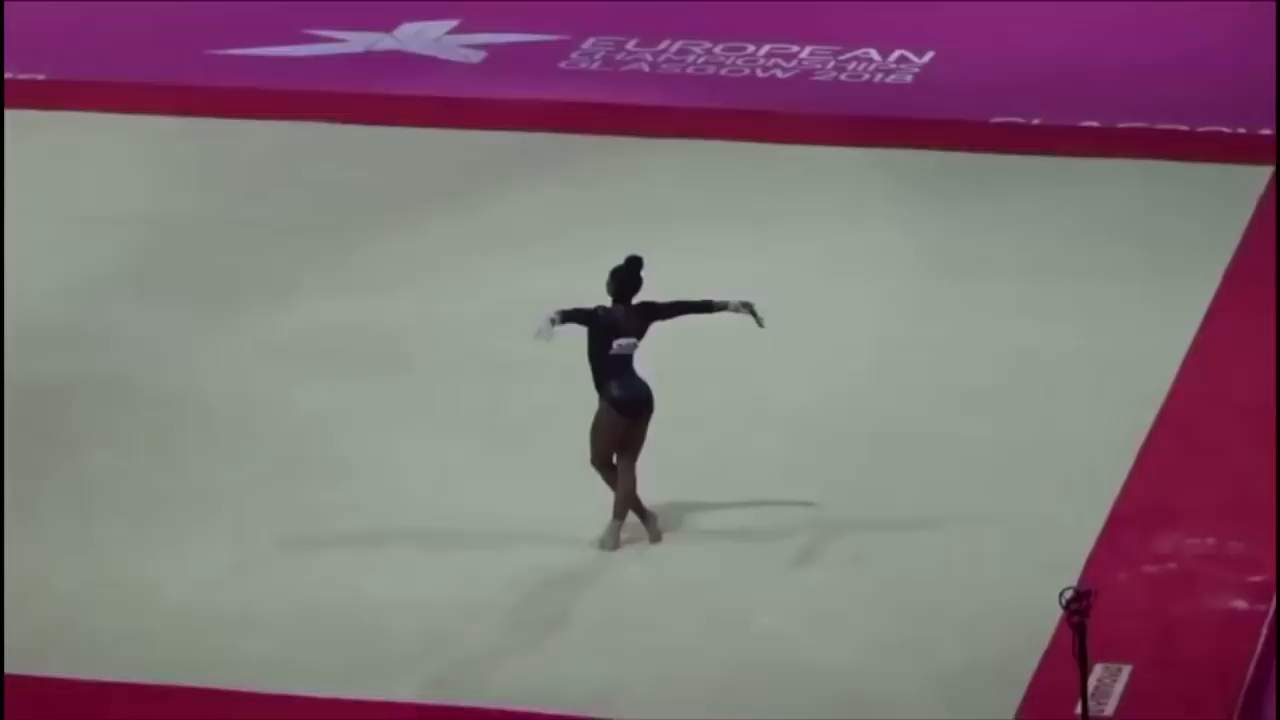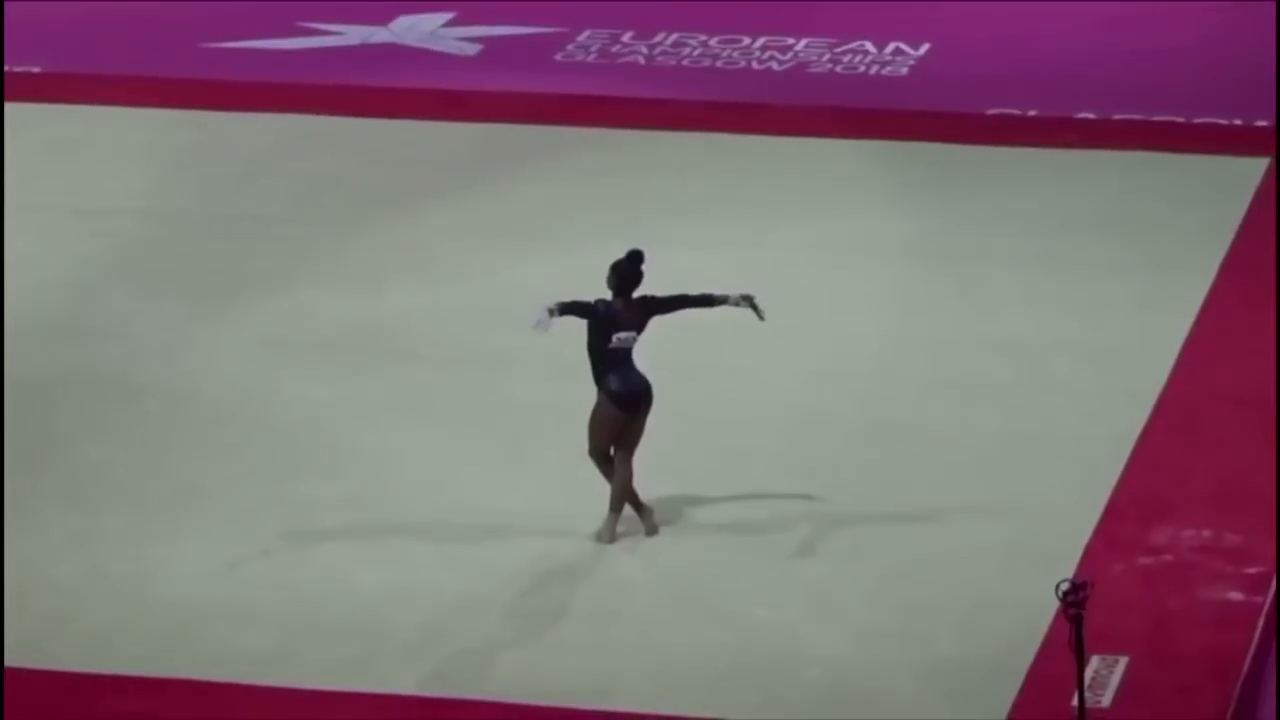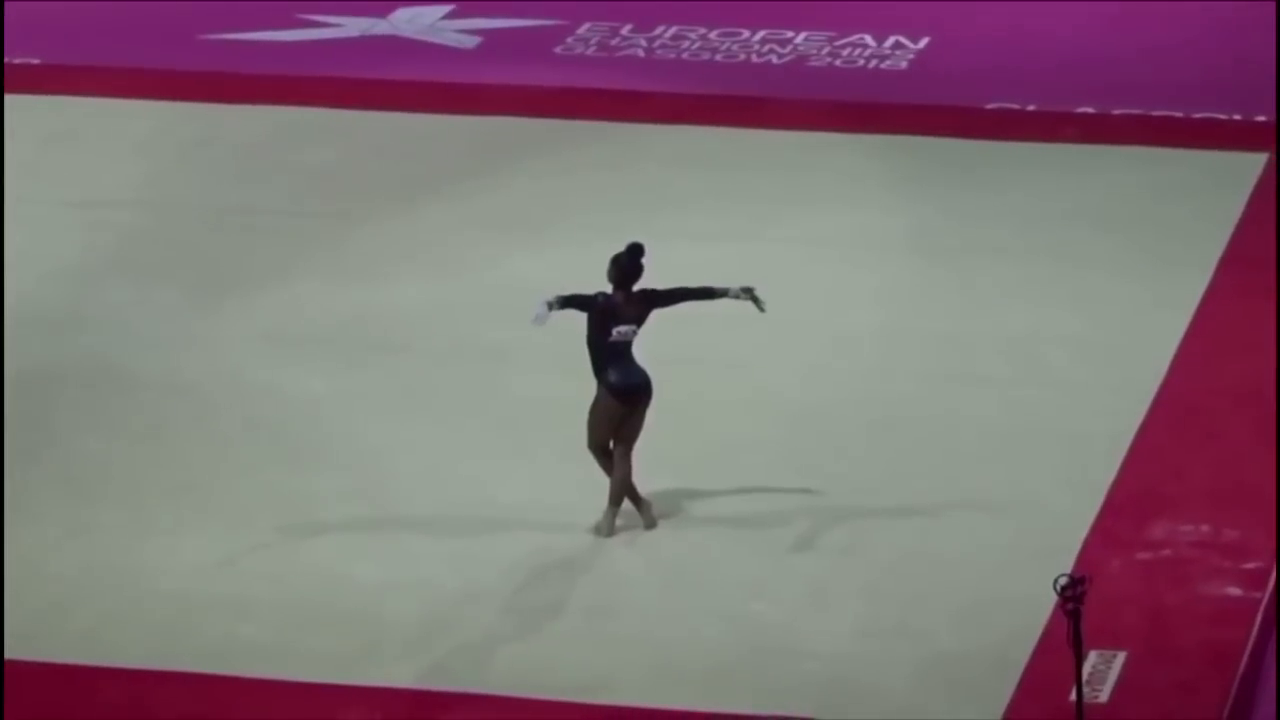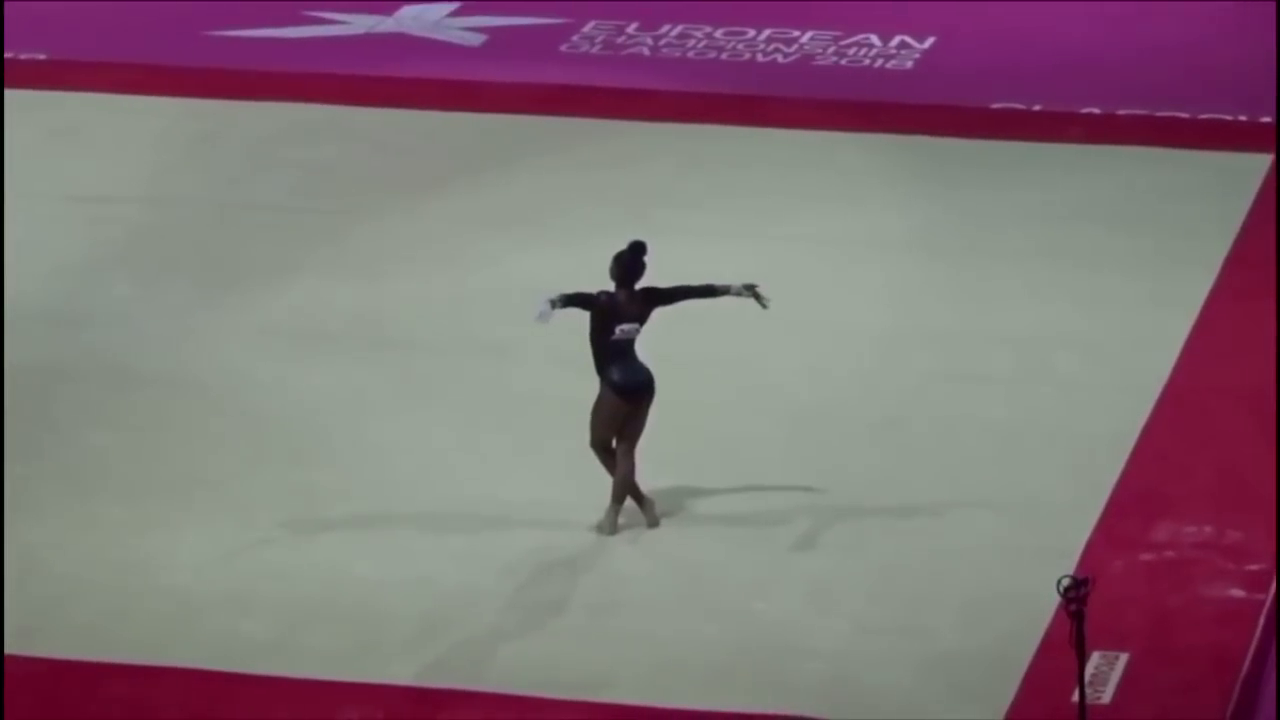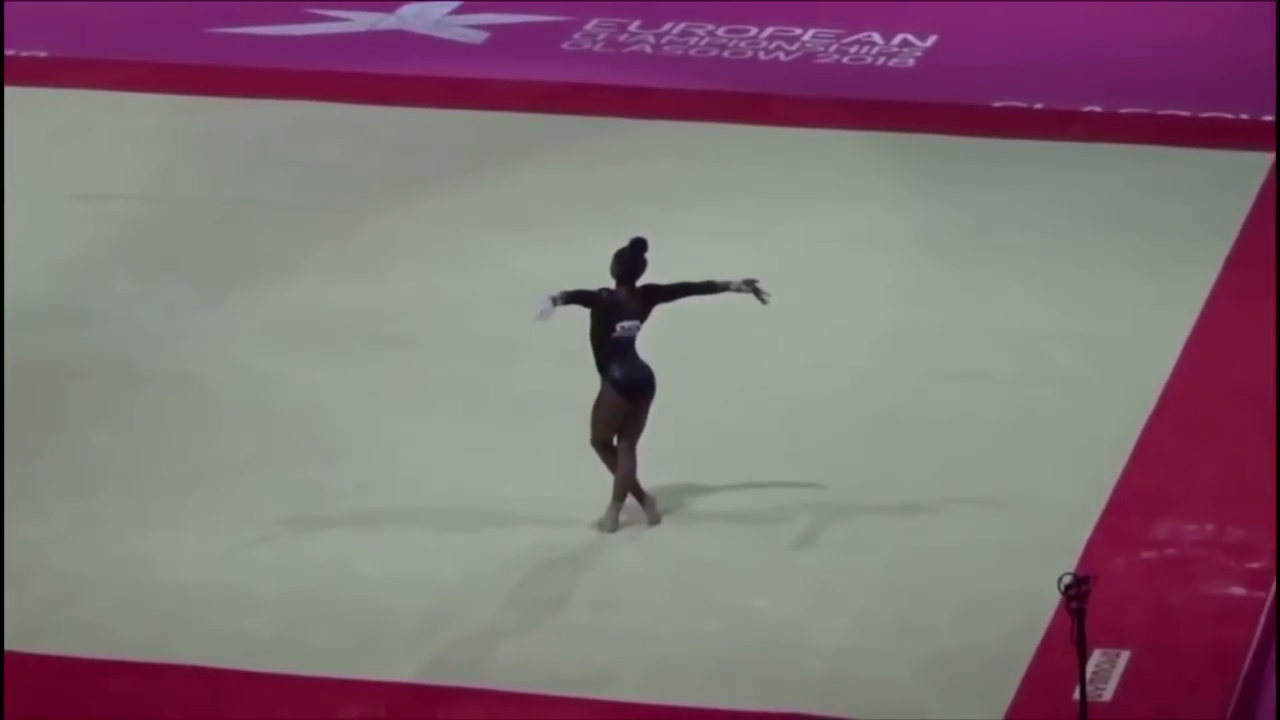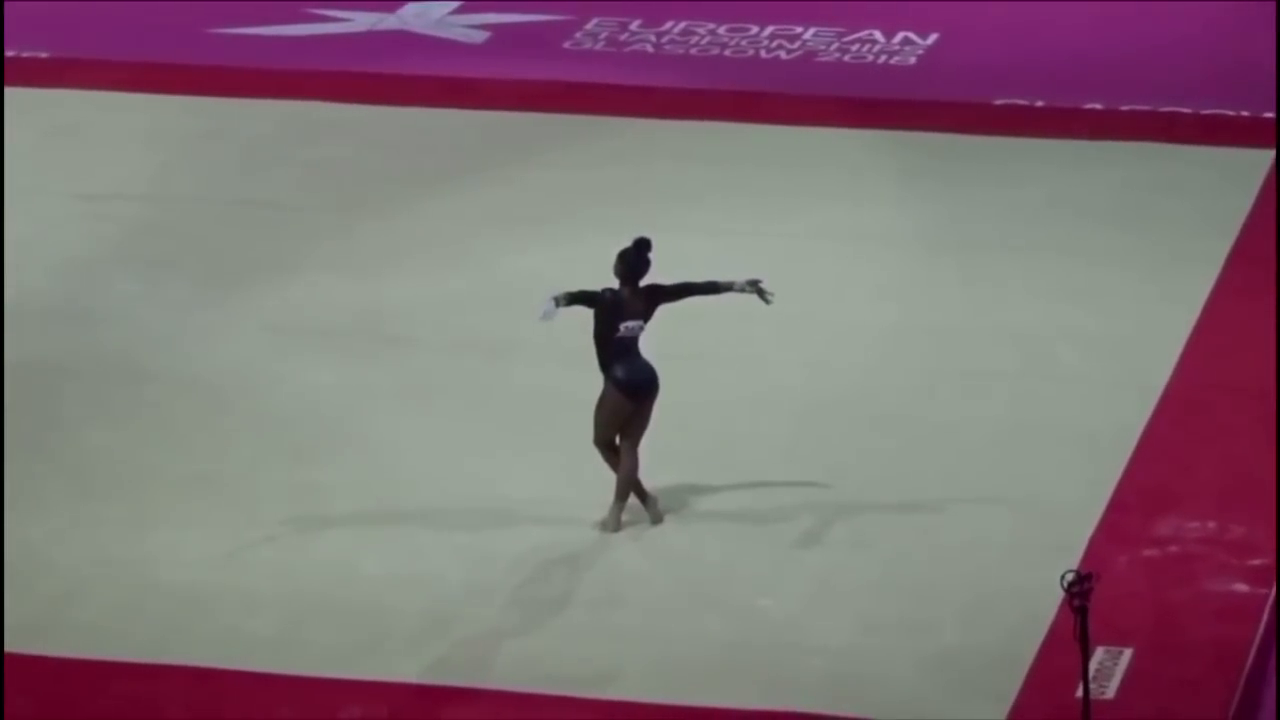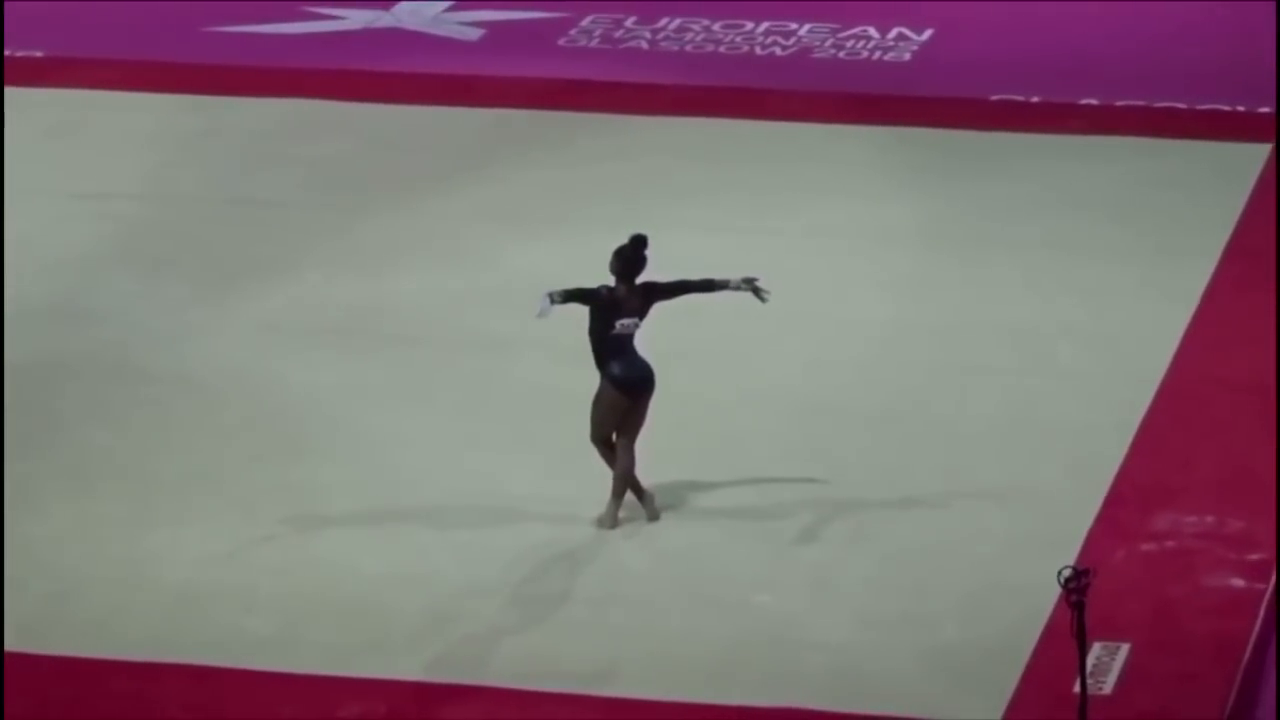
dt=0.5s
person 1, frame 1
left shoulder: (601, 317)
right shoulder: (644, 313)
left elbow: (574, 314)
right elbow: (688, 306)
left wrist: (553, 319)
right wrist: (731, 305)
left hip: (617, 400)
right hip: (641, 397)
left knee: (601, 461)
right knee: (626, 464)
left ankle: (643, 515)
right ankle: (615, 528)
person 1, frame 2
left shoulder: (601, 310)
right shoulder: (644, 307)
left elbow: (574, 306)
right elbow: (688, 300)
left wrist: (551, 309)
right wrist: (732, 299)
left hip: (616, 393)
right hip: (640, 391)
left knee: (599, 453)
right knee: (623, 457)
left ankle: (639, 508)
right ankle: (612, 521)
person 1, frame 3
left shoulder: (601, 304)
right shoulder: (645, 301)
left elbow: (574, 300)
right elbow: (689, 293)
left wrist: (551, 304)
right wrist: (732, 292)
left hip: (615, 387)
right hip: (640, 384)
left knee: (598, 446)
right knee: (622, 451)
left ankle: (638, 502)
right ankle: (611, 515)
person 1, frame 4
left shoulder: (604, 303)
right shoulder: (647, 298)
left elbow: (576, 298)
right elbow: (692, 290)
left wrist: (553, 302)
right wrist: (736, 289)
left hip: (618, 385)
right hip: (643, 382)
left knee: (600, 444)
right knee: (625, 449)
left ankle: (640, 500)
right ankle: (613, 513)
person 1, frame 5
left shoulder: (604, 300)
right shoulder: (647, 296)
left elbow: (577, 295)
right elbow: (692, 288)
left wrist: (555, 300)
right wrist: (736, 285)
left hip: (619, 381)
right hip: (643, 379)
left knee: (601, 442)
right knee: (626, 447)
left ankle: (642, 498)
right ankle: (614, 510)
person 1, frame 6
left shoulder: (608, 299)
right shoulder: (651, 295)
left elbow: (581, 296)
right elbow: (696, 288)
left wrist: (558, 300)
right wrist: (740, 285)
left hip: (622, 380)
right hip: (646, 378)
left knee: (603, 441)
right knee: (628, 446)
left ankle: (644, 498)
right ankle: (617, 510)
person 1, frame 7
left shoulder: (605, 297)
right shoulder: (647, 293)
left elbow: (578, 294)
right elbow: (691, 286)
left wrist: (554, 297)
right wrist: (735, 284)
left hip: (618, 378)
right hip: (642, 375)
left knee: (600, 439)
right knee: (625, 443)
left ankle: (640, 494)
right ankle: (614, 507)
